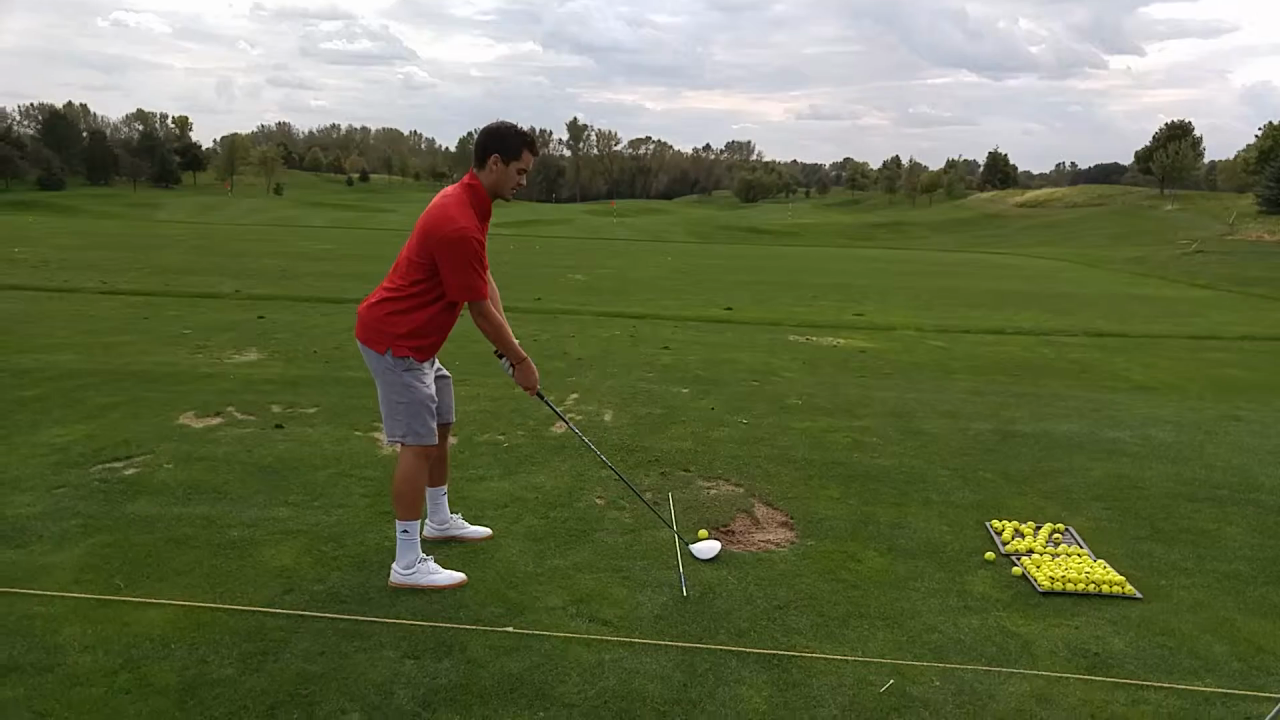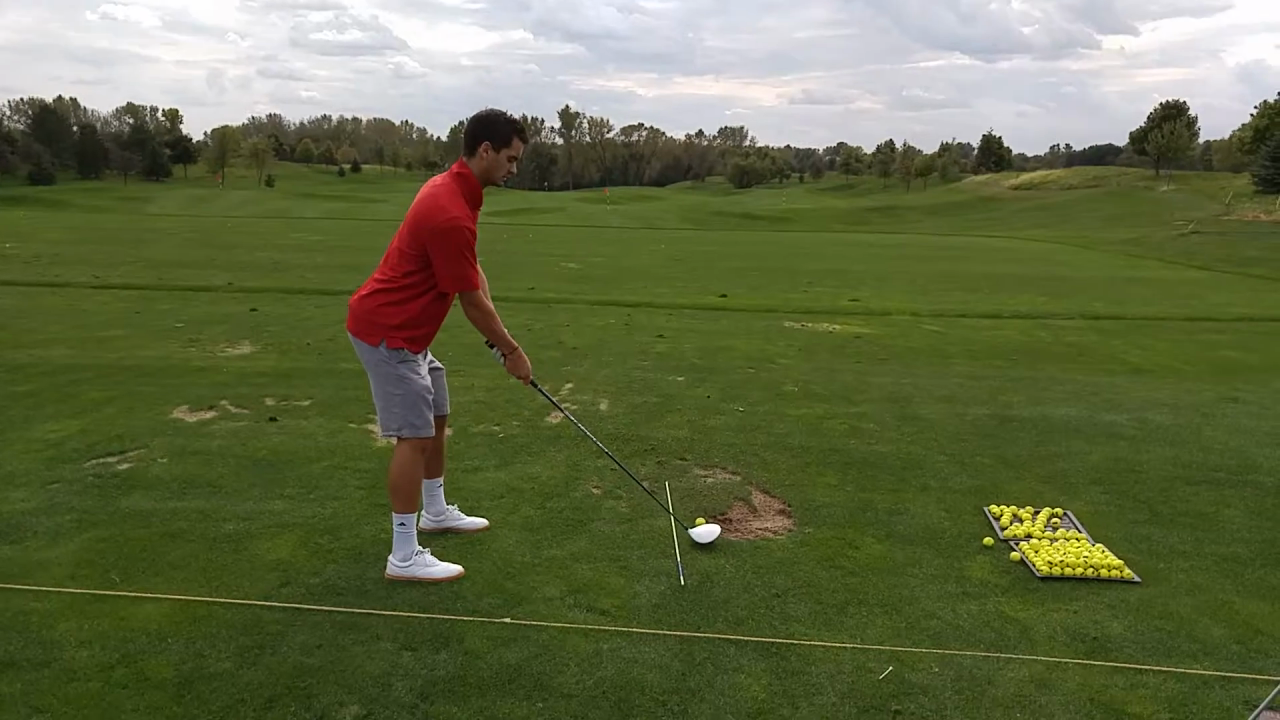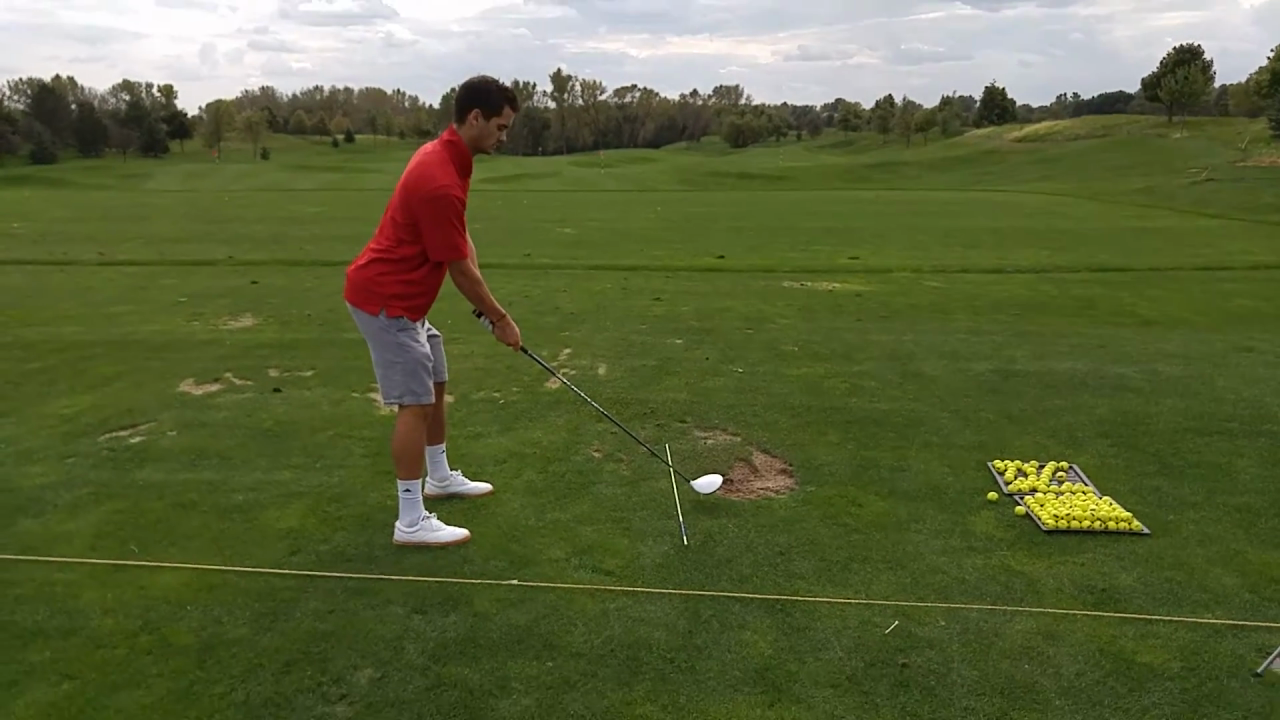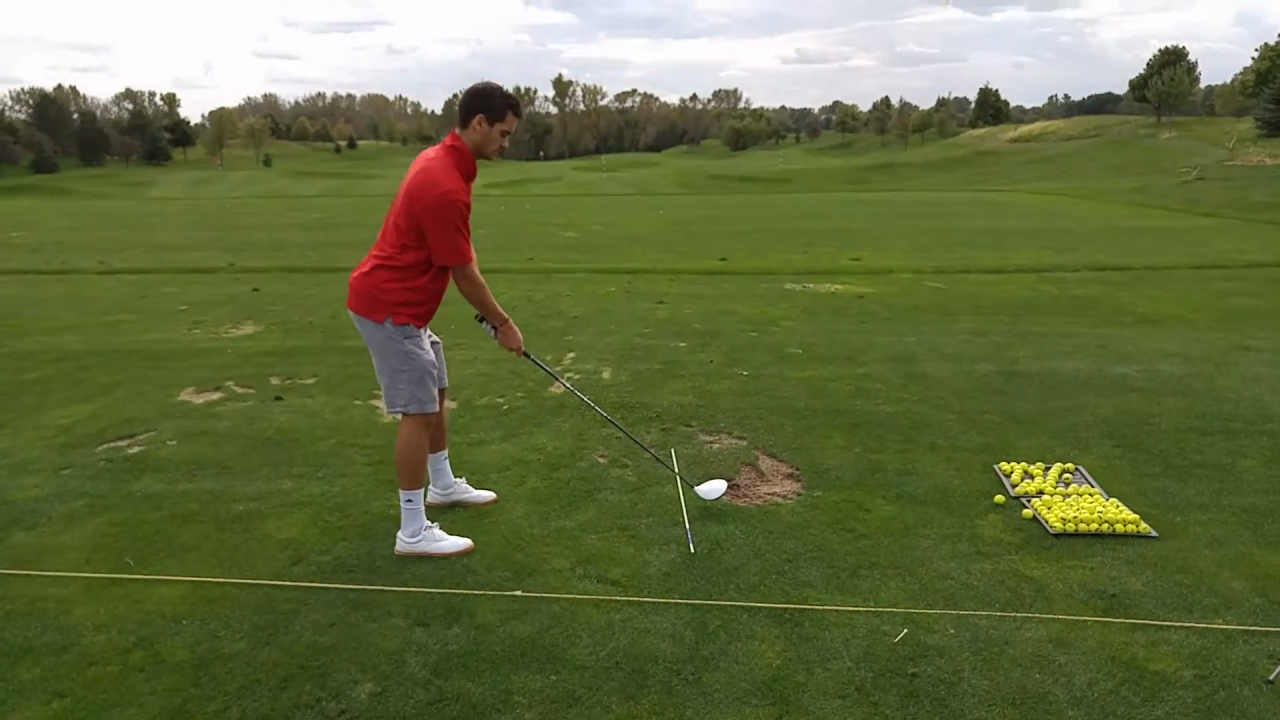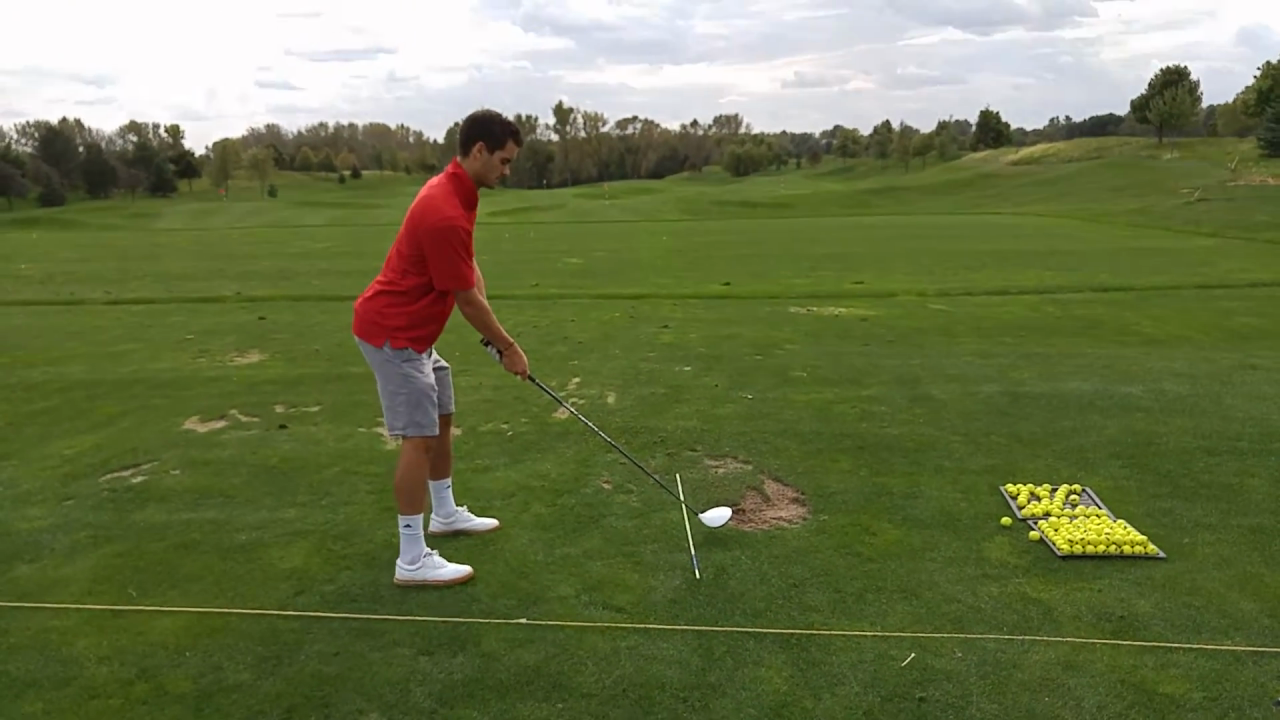
dt=0.4s
person 1, frame 1
left shoulder: (467, 201)
right shoulder: (458, 224)
left elbow: (485, 281)
right elbow: (480, 309)
left wrist: (508, 343)
right wrist: (520, 362)
left hip: (412, 336)
right hip: (393, 339)
left knee: (439, 428)
right knee: (417, 443)
left ankle: (440, 520)
right ankle: (408, 564)
person 1, frame 2
left shoulder: (455, 187)
right shoulder: (450, 214)
left elbow: (472, 271)
right elbow: (471, 300)
left wrist: (499, 337)
right wrist: (512, 352)
left hip: (403, 327)
right hip: (386, 331)
left knee: (434, 420)
right knee: (414, 435)
left ankle: (436, 511)
right ankle: (404, 557)
person 1, frame 3
left shoulder: (444, 155)
right shoulder: (440, 182)
left elbow: (462, 241)
right elbow: (459, 268)
left wrist: (486, 302)
right wrist: (499, 318)
left hip: (400, 295)
right hip: (385, 300)
left knee: (434, 388)
right knee: (415, 403)
left ankle: (440, 477)
right ankle: (411, 521)
person 1, frame 4
left shoulder: (441, 158)
right shoulder: (445, 187)
left elbow: (462, 253)
right elbow: (463, 273)
left wrist: (489, 309)
right wrist: (503, 323)
left hip: (399, 301)
right hip: (389, 308)
left knee: (434, 395)
right knee: (417, 411)
left ankle: (442, 484)
right ankle: (413, 533)
person 1, frame 5
left shoulder: (452, 189)
right shoulder: (445, 214)
left elbow: (469, 270)
right elbow: (466, 297)
left wrist: (495, 333)
right wrist: (507, 346)
left hip: (409, 328)
right hip: (392, 332)
left knee: (440, 420)
right knee: (419, 436)
left ankle: (445, 513)
right ankle: (412, 558)
